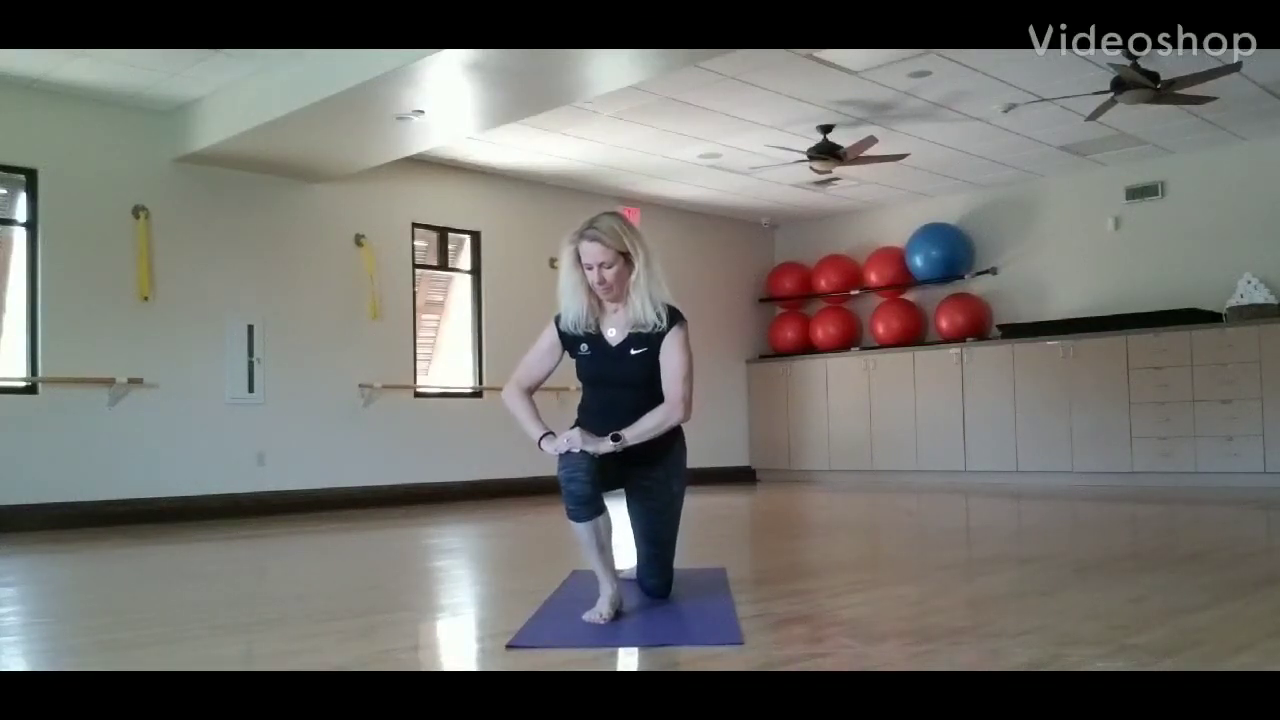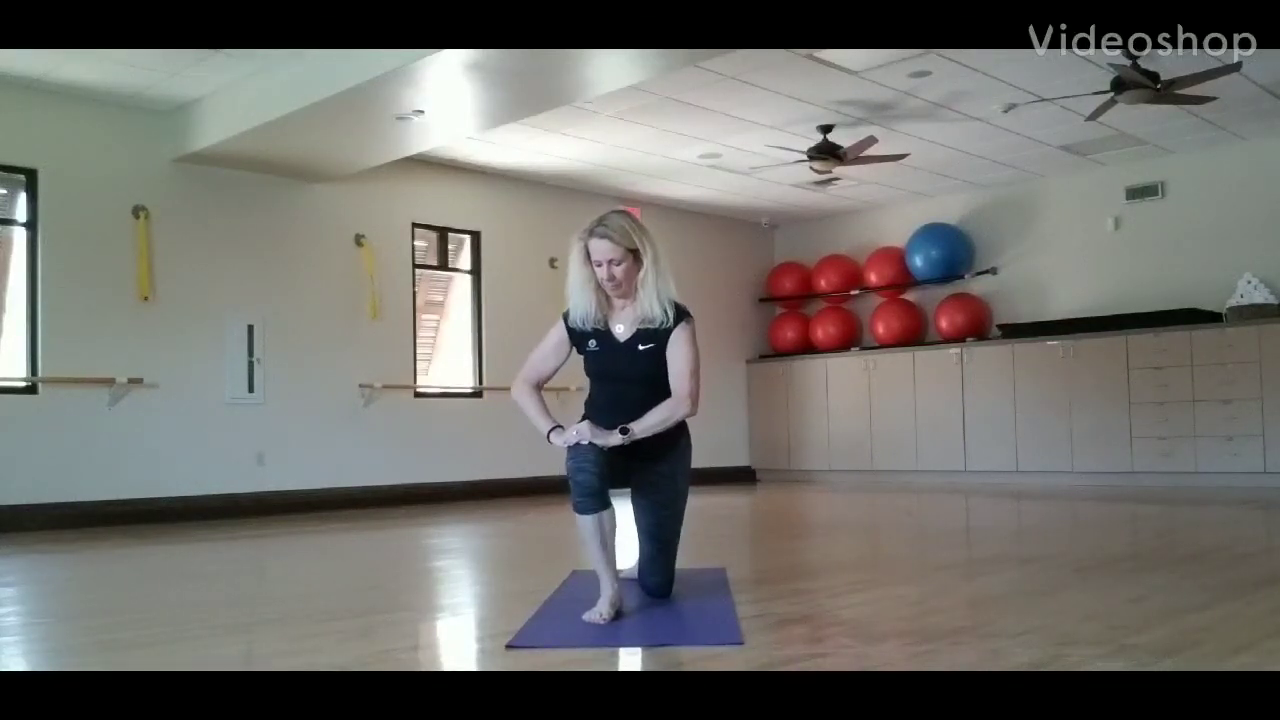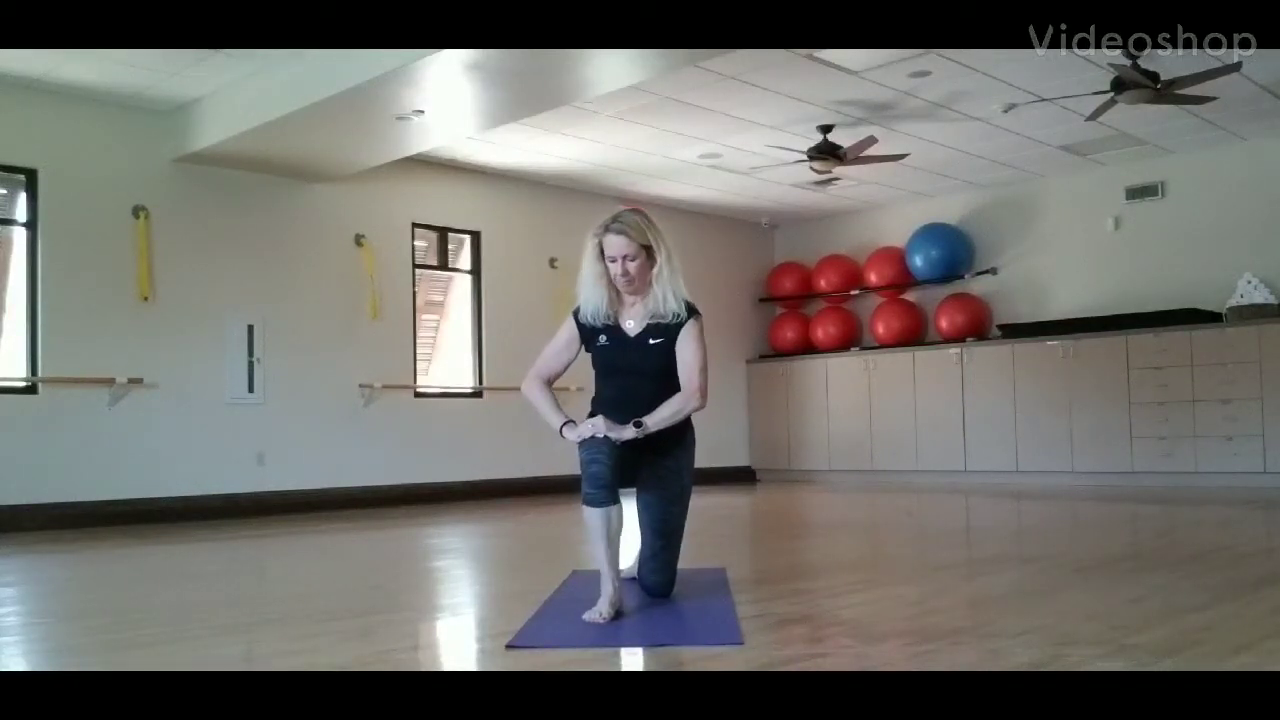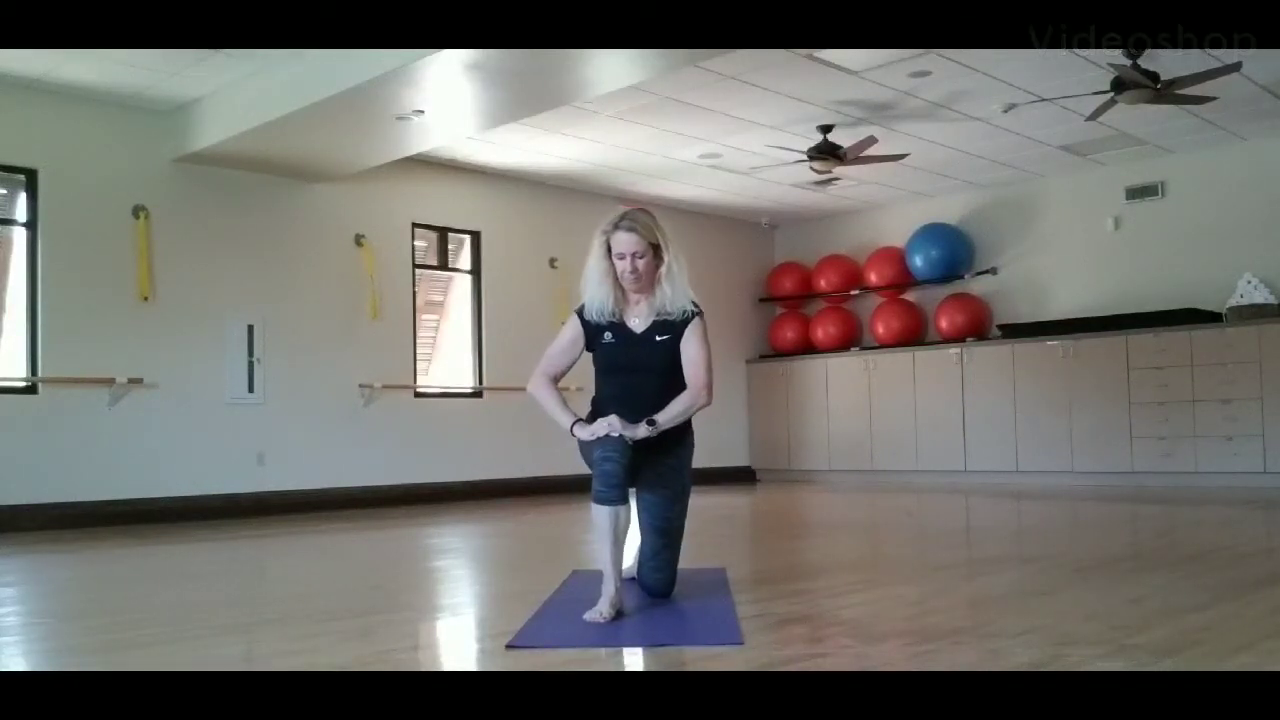
dt=0.3s
person 1, frame 1
left shoulder: (666, 323)
right shoulder: (570, 323)
left elbow: (678, 407)
right elbow: (515, 390)
left wrist: (611, 441)
right wrist: (546, 439)
left hip: (655, 454)
right hip: (594, 446)
left knee: (656, 586)
right knee: (574, 476)
left ankle: (639, 570)
right ankle: (608, 588)
person 1, frame 2
left shoulder: (672, 319)
right shoulder: (579, 319)
left elbow: (685, 401)
right elbow: (524, 384)
left wrist: (619, 434)
right wrist: (555, 432)
left hip: (661, 449)
right hip: (599, 440)
left knee: (657, 585)
right knee: (582, 468)
left ankle: (642, 566)
right ankle: (608, 588)
person 1, frame 3
left shoulder: (681, 316)
right shoulder: (588, 316)
left elbow: (694, 395)
right elbow: (534, 382)
left wrist: (632, 429)
right wrist: (567, 427)
left hip: (667, 446)
right hip: (606, 440)
left knee: (657, 583)
right knee: (597, 458)
left ankle: (640, 564)
right ankle: (609, 589)
person 1, frame 4
left shoulder: (684, 315)
right shoulder: (592, 314)
left elbow: (700, 391)
right elbow: (539, 381)
left wrist: (643, 427)
right wrist: (577, 426)
left hip: (667, 445)
right hip: (609, 437)
left knee: (658, 584)
right knee: (611, 457)
left ankle: (640, 564)
right ankle: (610, 588)
